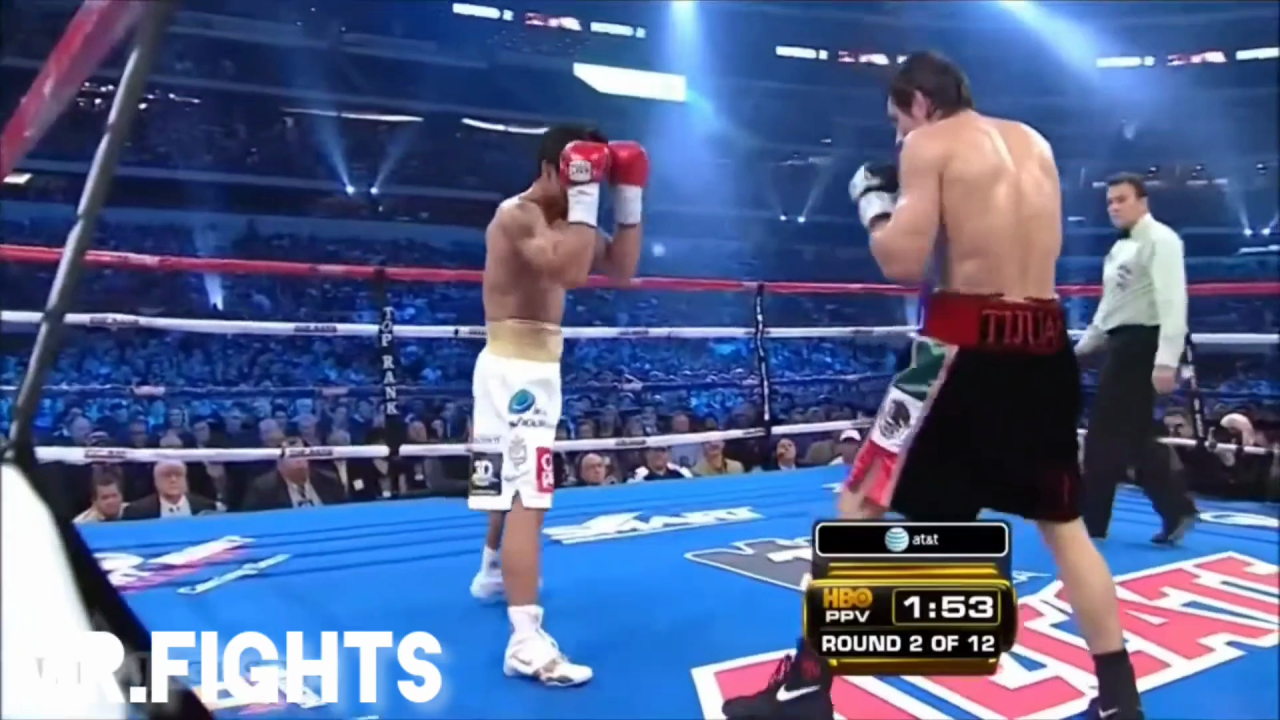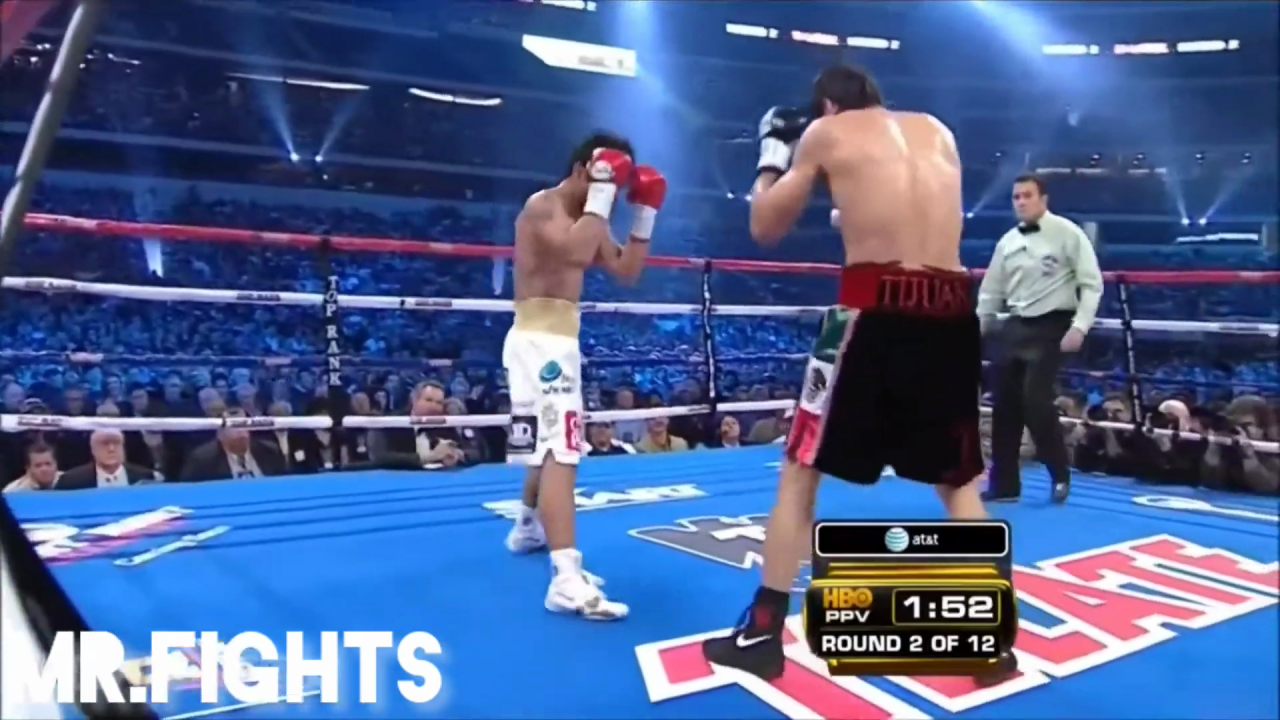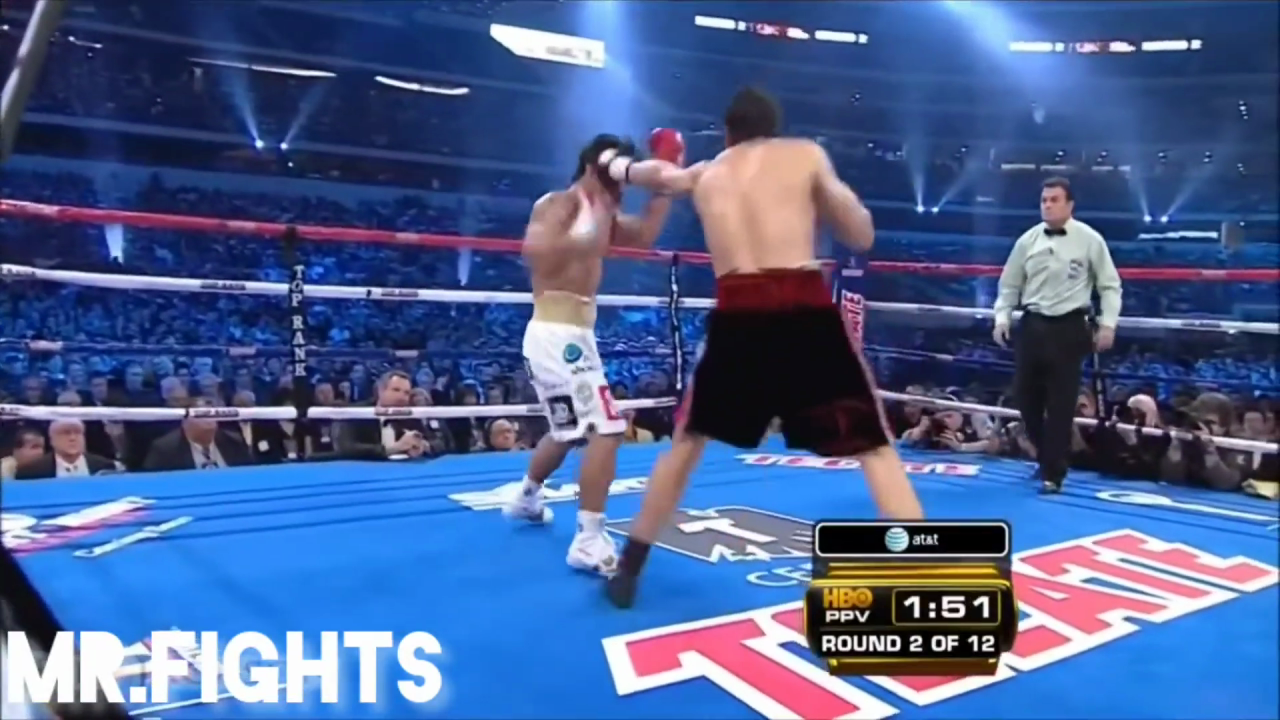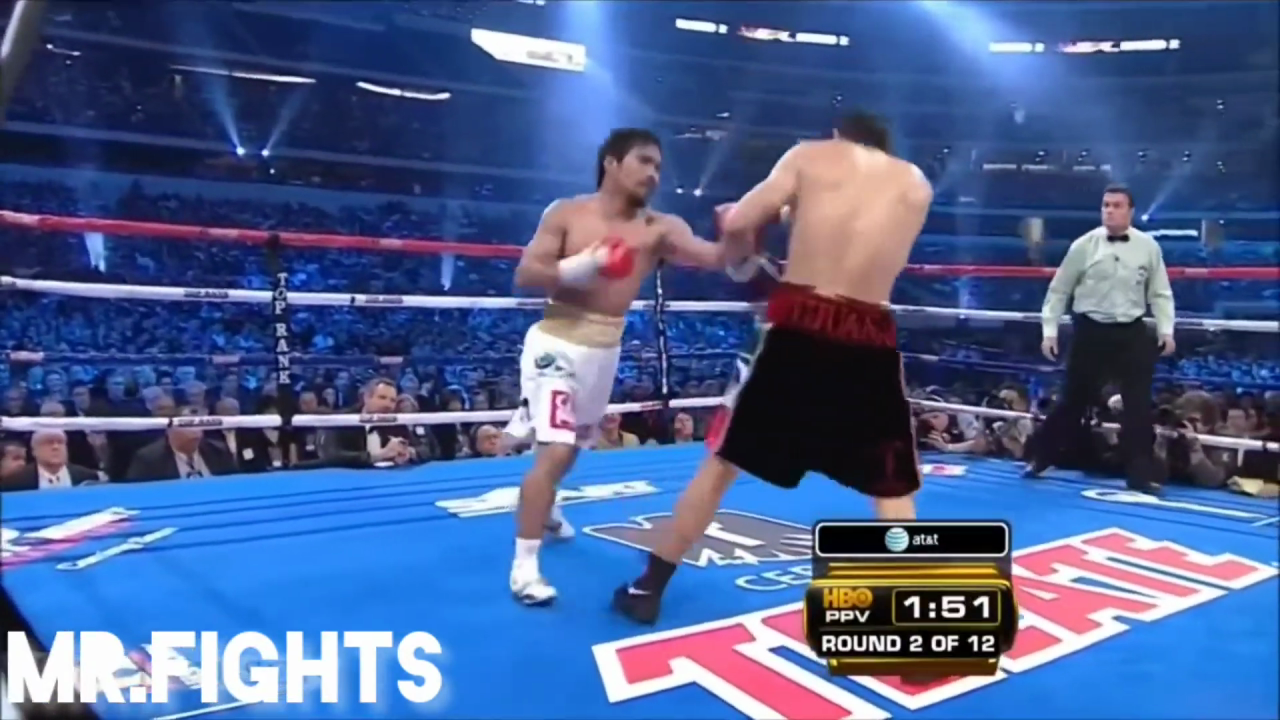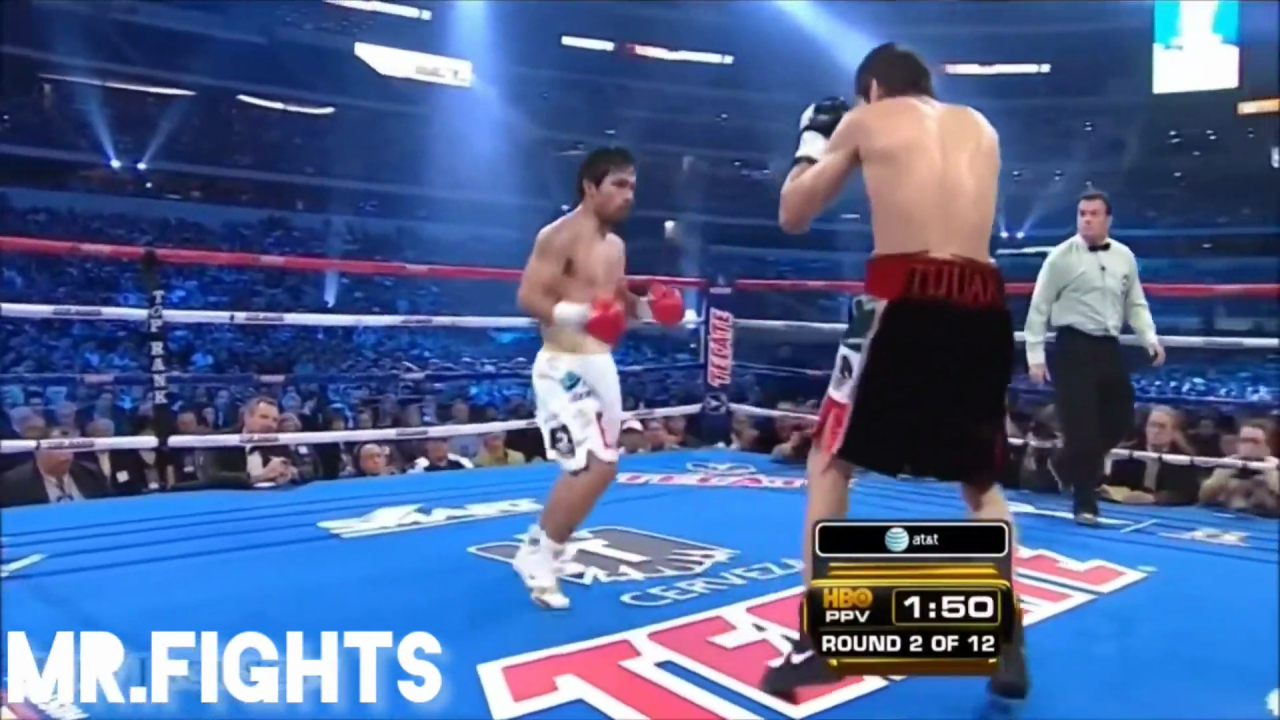
dt=0.7s
person 1, frame 1
left shoulder: (930, 144)
right shoulder: (1034, 144)
left elbow: (905, 262)
left wrist: (875, 203)
left hip: (967, 340)
right hip: (1044, 343)
left knee: (866, 503)
right knee: (1063, 522)
person 1, frame 2
left shoulder: (829, 132)
right shoulder: (936, 131)
left elbow: (765, 227)
left wrist: (775, 151)
left hip: (876, 307)
right hip: (951, 309)
left knee: (802, 467)
right knee: (957, 480)
left ankle: (761, 633)
person 1, frame 3
left shoulder: (704, 173)
right shoulder: (806, 155)
left elbow: (648, 174)
right elbow: (862, 235)
left wrist: (618, 164)
left hip: (737, 312)
right hip: (807, 309)
left knee: (687, 441)
right knee: (875, 451)
left ankle: (629, 569)
person 1, frame 4
left shoulder: (809, 155)
right shoulder: (916, 184)
left elbow: (734, 226)
left wrist: (765, 231)
left hip: (797, 331)
right hip: (870, 343)
left knee: (720, 465)
right knee: (896, 498)
left ankle: (648, 587)
person 1, frame 5
left shoulder: (864, 121)
right shoulder: (981, 128)
left elbow: (793, 214)
left wrist: (813, 140)
left hip: (901, 304)
right hip: (976, 308)
left knee: (829, 467)
right knee: (981, 488)
left ankle: (818, 643)
right ankle: (1008, 655)
person 2, frame 1
left shoulder: (561, 219)
right shoulder: (518, 215)
left elbow: (620, 267)
right elbow: (566, 268)
left wrist: (629, 191)
right wrist: (585, 194)
left hip: (533, 370)
right hip: (515, 371)
left knee: (519, 489)
right knee: (527, 497)
left ankle: (494, 572)
right ankle: (528, 643)
person 2, frame 2
left shoulder: (585, 215)
right shoulder: (544, 205)
left elbow: (626, 269)
right elbow: (576, 252)
left wrist: (645, 209)
right wrist: (602, 191)
left hip: (556, 343)
right hip: (540, 344)
left knee: (555, 448)
right knee: (561, 456)
left ankle: (528, 525)
right ankle: (568, 580)
person 2, frame 3
left shoulder: (606, 214)
right shoulder: (554, 205)
left elbow: (651, 229)
right elbow: (539, 253)
right wrist: (586, 225)
left hip: (571, 337)
right hip: (558, 337)
left knee: (568, 430)
right knee: (604, 432)
left ankle: (525, 498)
right ankle: (590, 544)
person 2, frame 4
left shoulder: (659, 228)
right shoulder: (566, 213)
left elbow: (711, 257)
right elbow: (525, 276)
right wrist: (584, 267)
left hip: (603, 354)
right hip: (554, 347)
left knee: (568, 449)
right knee: (554, 452)
left ankle: (543, 510)
right ankle: (525, 566)
person 2, frame 5
left shoulder: (615, 245)
right shoulder: (561, 235)
right elbow: (529, 296)
left wrist: (648, 308)
right wrist: (576, 317)
left hip: (598, 366)
right hip: (565, 367)
left knee: (587, 469)
right knee: (596, 467)
left ankle: (536, 549)
right ankle: (543, 563)
person 3, frame 1
left shoulder: (1160, 241)
right shoulder: (1121, 247)
left elbow: (1172, 303)
left wrist: (1167, 361)
right wrist: (1084, 345)
left hip: (1136, 345)
right hip: (1119, 344)
left knee: (1106, 433)
right knee: (1135, 435)
left ankle: (1091, 521)
right ankle: (1175, 508)
person 3, frame 2
left shoulder: (1068, 234)
right shoulder: (1007, 241)
left elbow: (1092, 284)
right elbow: (991, 291)
left wrist: (1080, 327)
left hip: (1050, 329)
right hip: (1015, 328)
left knee: (1036, 404)
right knee: (1005, 407)
left ankle: (1060, 475)
right ankle: (1004, 484)
person 3, frame 3
left shoulder: (1089, 240)
right shoulder: (1028, 240)
left elbow: (1110, 285)
right elbow: (1009, 284)
left wrist: (1107, 324)
right wrist: (1002, 318)
left hip: (1069, 327)
right hip: (1033, 325)
left knee: (1061, 402)
right knee: (1028, 398)
left ankle: (1053, 473)
right ankle: (1047, 460)
person 3, frame 4
left shoulder: (1148, 246)
right shoulder: (1084, 246)
left elbow: (1160, 293)
right elbow: (1058, 290)
left wrist: (1165, 330)
right wrist: (1049, 331)
left hip: (1131, 333)
right hip: (1091, 331)
left knee: (1139, 405)
right knee: (1073, 400)
left ankle: (1142, 474)
right ankle: (1041, 457)
person 3, frame 5
left shoulder: (1124, 257)
right shoulder: (1061, 257)
left elbow: (1135, 304)
right elbow: (1039, 310)
left wrist: (1149, 338)
right wrist: (1036, 357)
left hip: (1110, 347)
right hip: (1075, 347)
left knee: (1119, 421)
right knee: (1081, 426)
left ankle: (1068, 467)
right ankle: (1084, 503)
